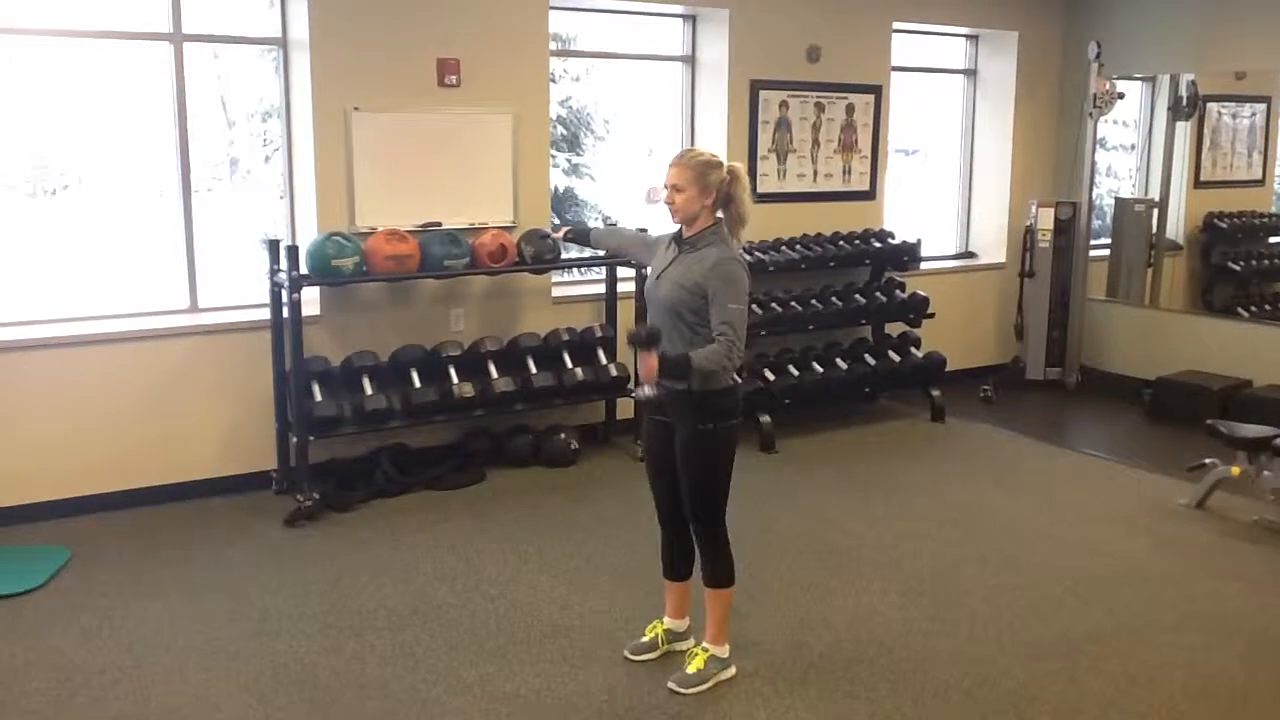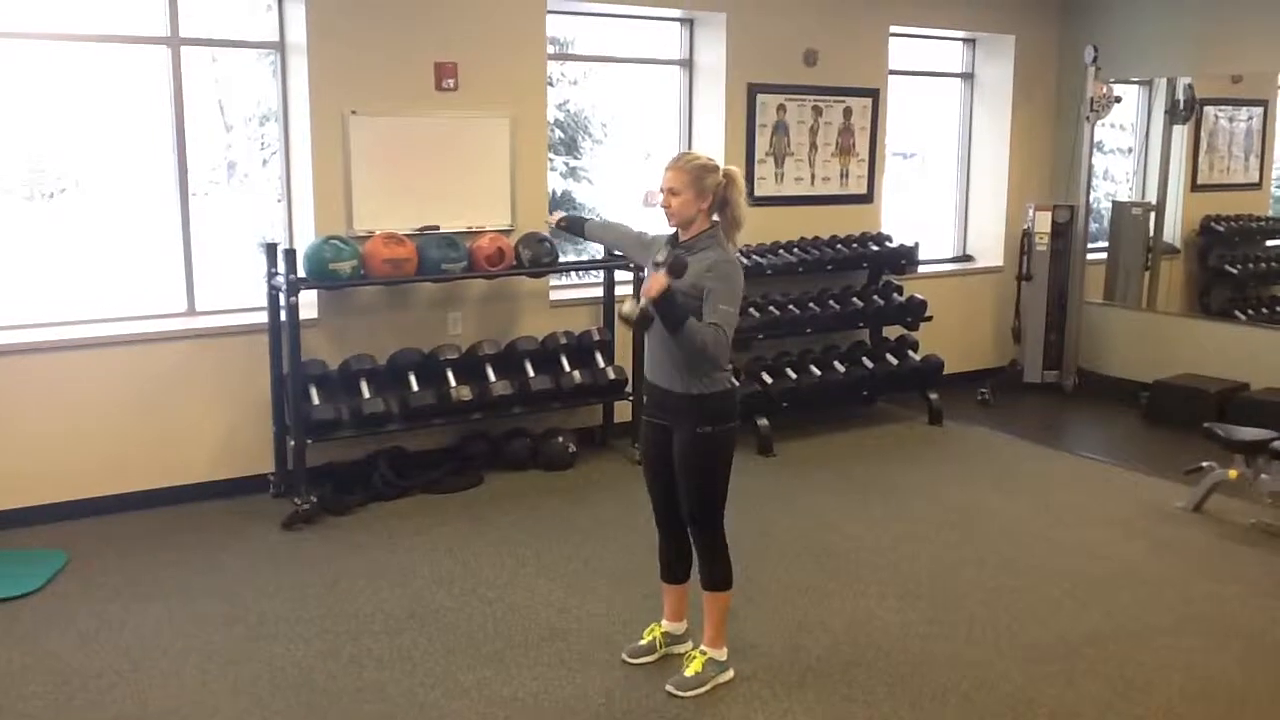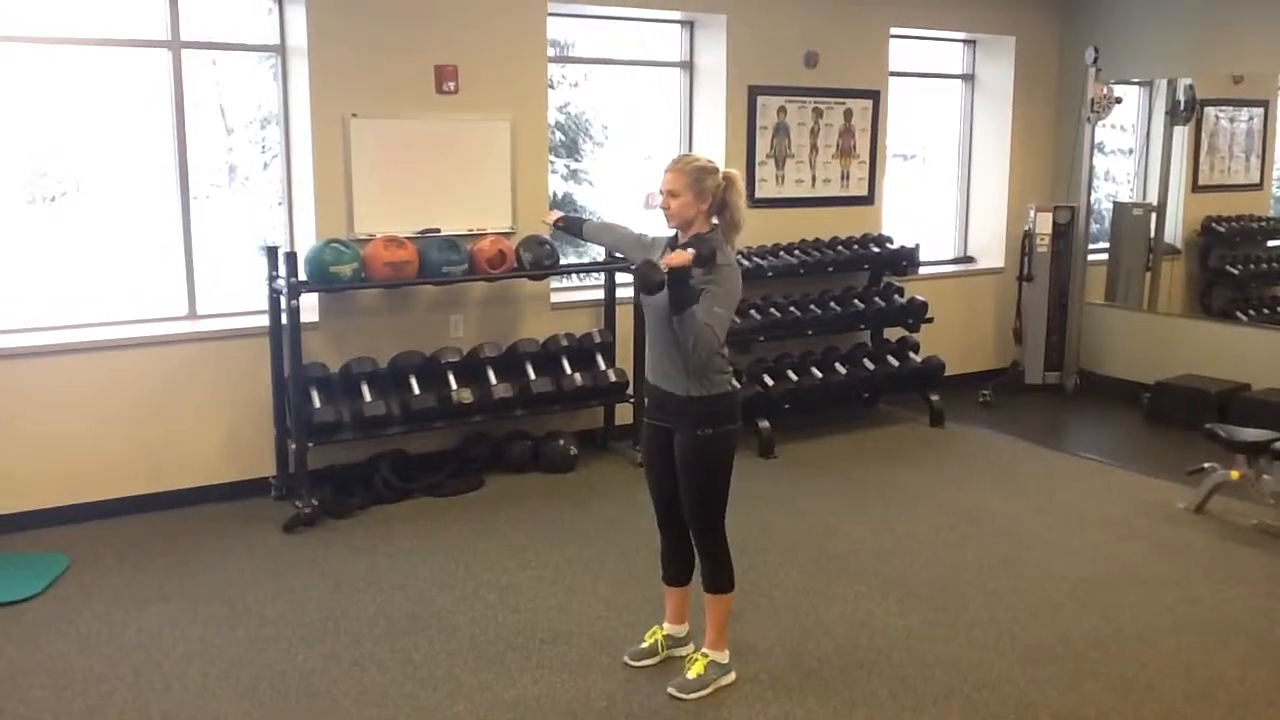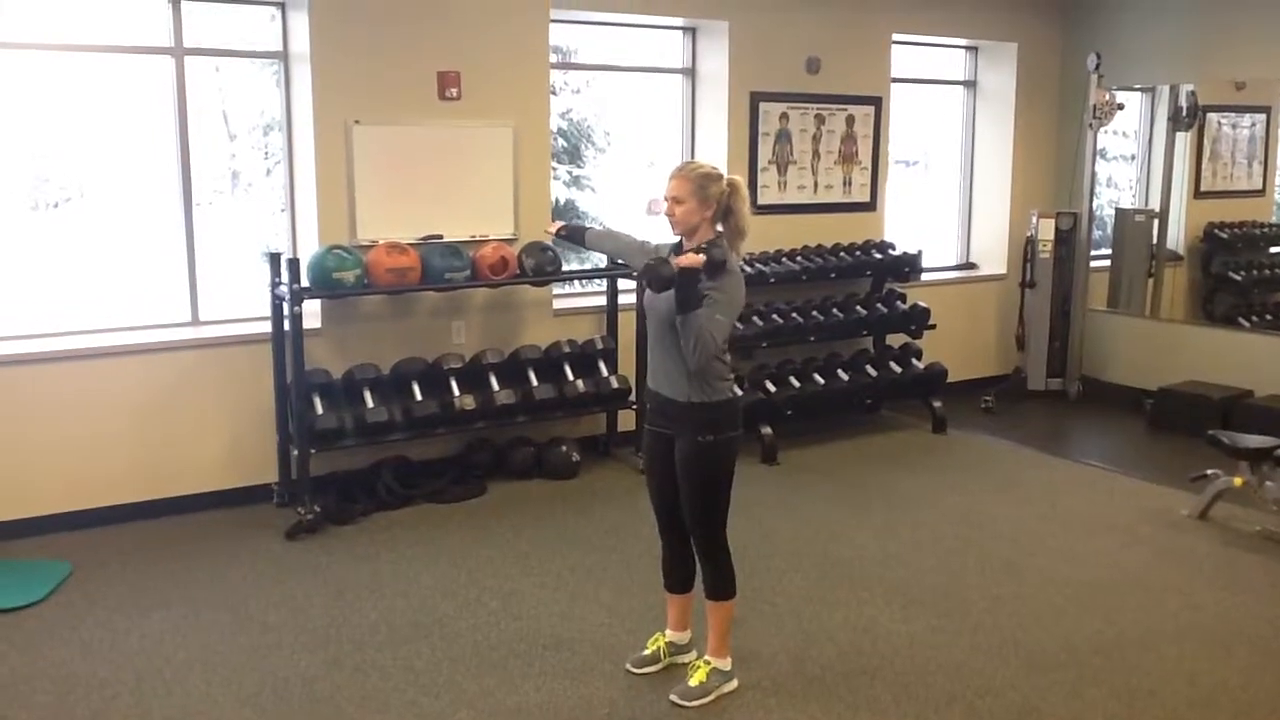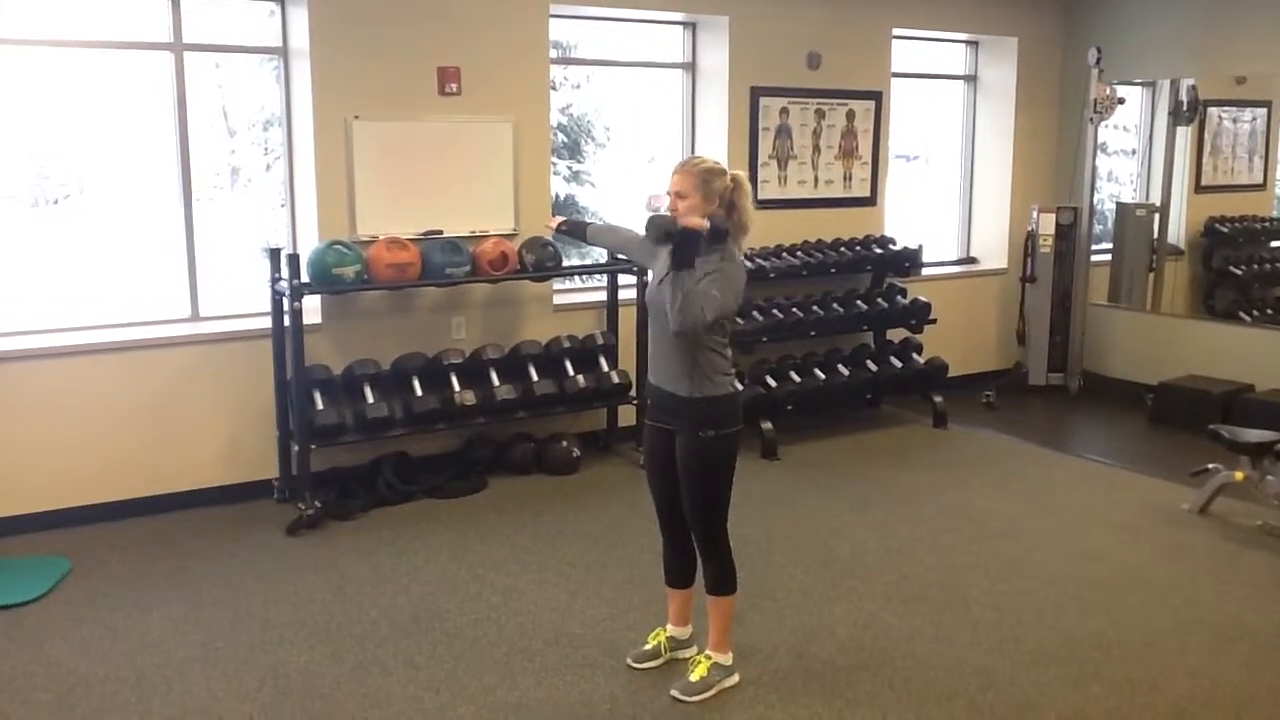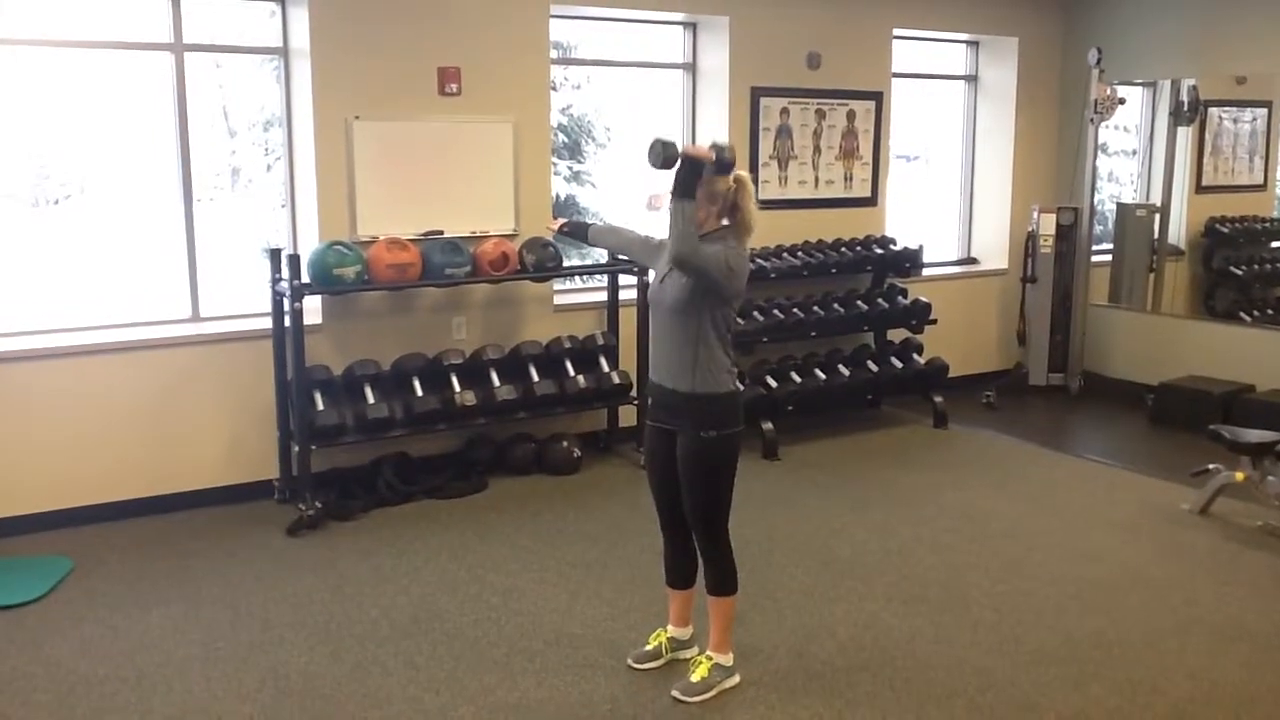
dt=0.3s
person 1, frame 1
left shoulder: (723, 262)
right shoulder: (667, 246)
left elbow: (729, 349)
right elbow: (625, 241)
left wrist: (670, 364)
right wrist: (576, 234)
left hip: (706, 411)
right hip: (663, 404)
left knee: (707, 526)
right knee: (670, 520)
left ankle: (717, 650)
right ankle: (675, 625)
person 1, frame 2
left shoulder: (720, 264)
right shoulder: (664, 246)
left elbow: (716, 346)
right elbow: (620, 236)
left wrist: (668, 302)
right wrist: (569, 222)
left hip: (703, 412)
right hip: (660, 404)
left knee: (704, 528)
right knee: (668, 524)
left ankle: (715, 653)
right ankle: (672, 629)
person 1, frame 3
left shoulder: (718, 267)
right shoulder: (663, 248)
left elbow: (702, 348)
right elbow: (618, 237)
left wrist: (680, 283)
right wrist: (567, 222)
left hip: (705, 414)
right hip: (661, 405)
left knee: (706, 531)
right knee: (670, 526)
left ankle: (717, 655)
right ankle: (674, 631)
person 1, frame 4
left shoulder: (722, 273)
right shoulder: (666, 254)
left elbow: (700, 353)
right elbow: (620, 243)
left wrist: (688, 284)
right wrist: (569, 231)
left hip: (706, 420)
right hip: (662, 412)
left knee: (707, 538)
right knee: (672, 533)
left ankle: (719, 663)
right ankle: (676, 638)
person 1, frame 5
left shoulder: (724, 265)
right shoulder: (668, 251)
left elbow: (684, 319)
right elbow: (622, 239)
left wrist: (687, 244)
right wrist: (569, 227)
left hip: (707, 415)
right hip: (662, 406)
left knee: (708, 534)
right knee: (672, 529)
left ankle: (721, 658)
right ankle: (677, 633)
person 1, frame 6
left shoulder: (727, 258)
right shoulder: (670, 249)
left elbow: (684, 253)
right elbow: (624, 238)
left wrist: (690, 175)
right wrist: (571, 228)
left hip: (709, 414)
right hip: (664, 406)
left knee: (709, 534)
right knee: (673, 530)
left ankle: (721, 658)
right ankle: (678, 634)
